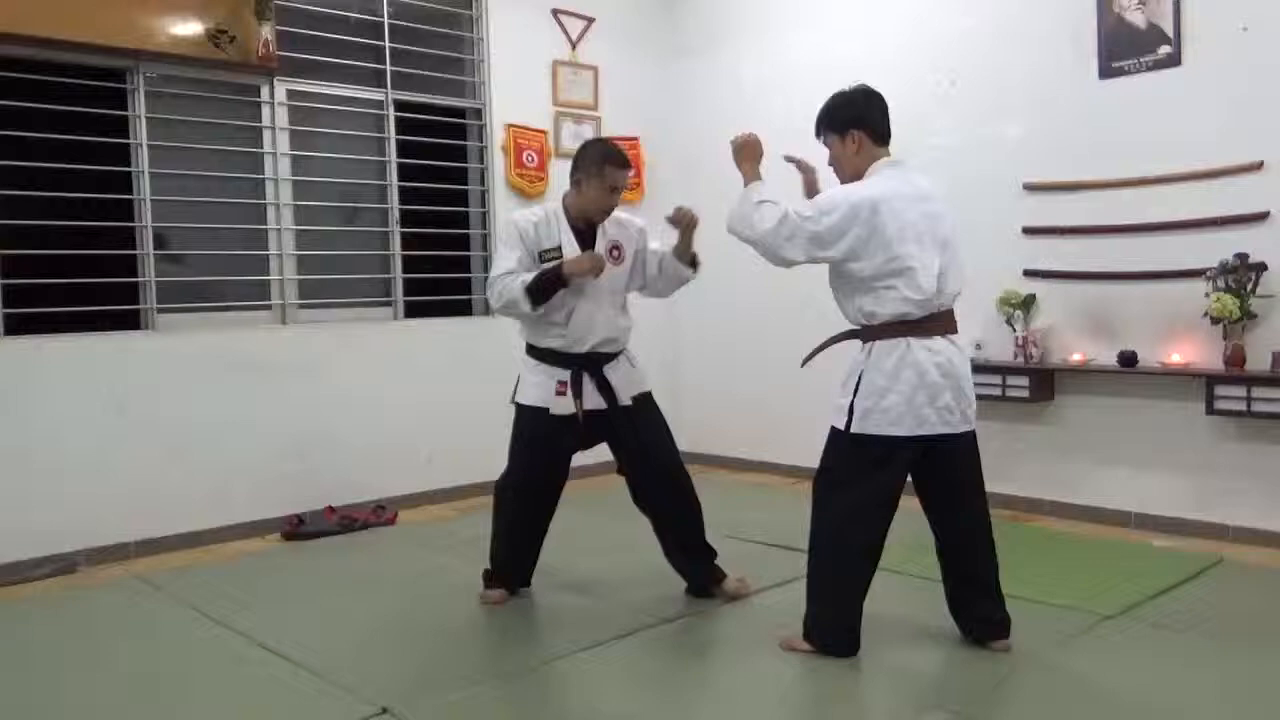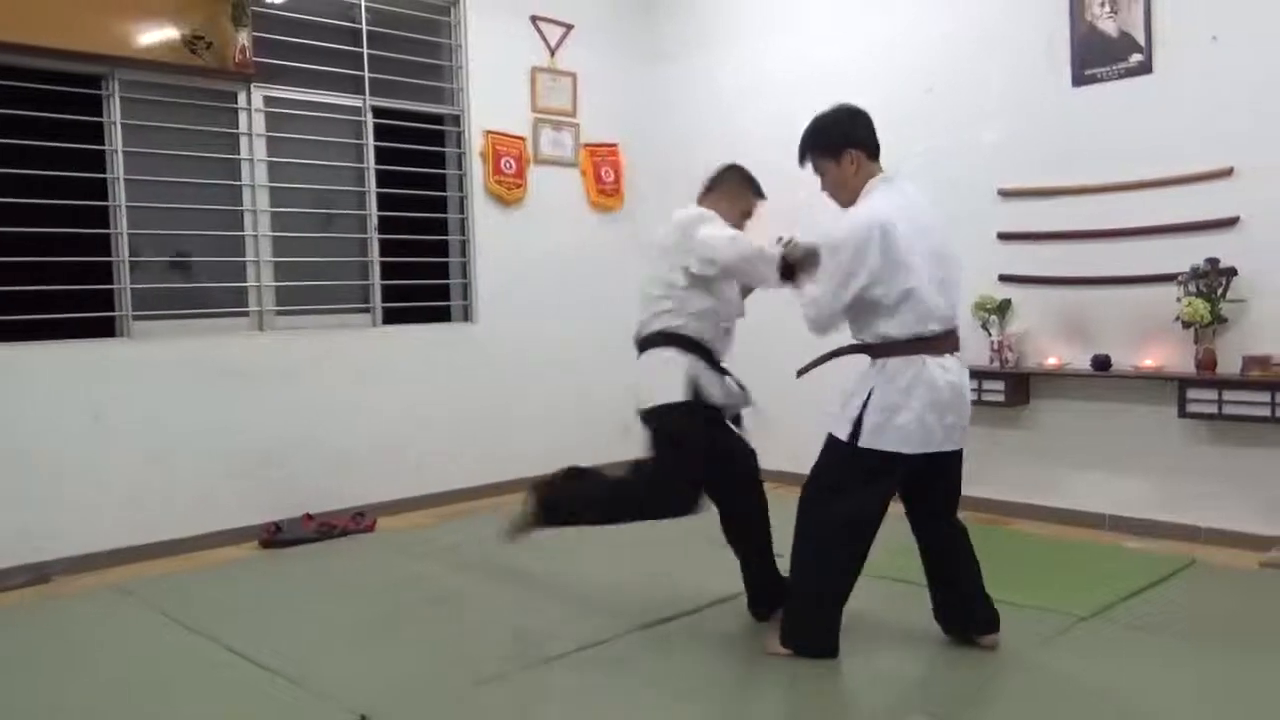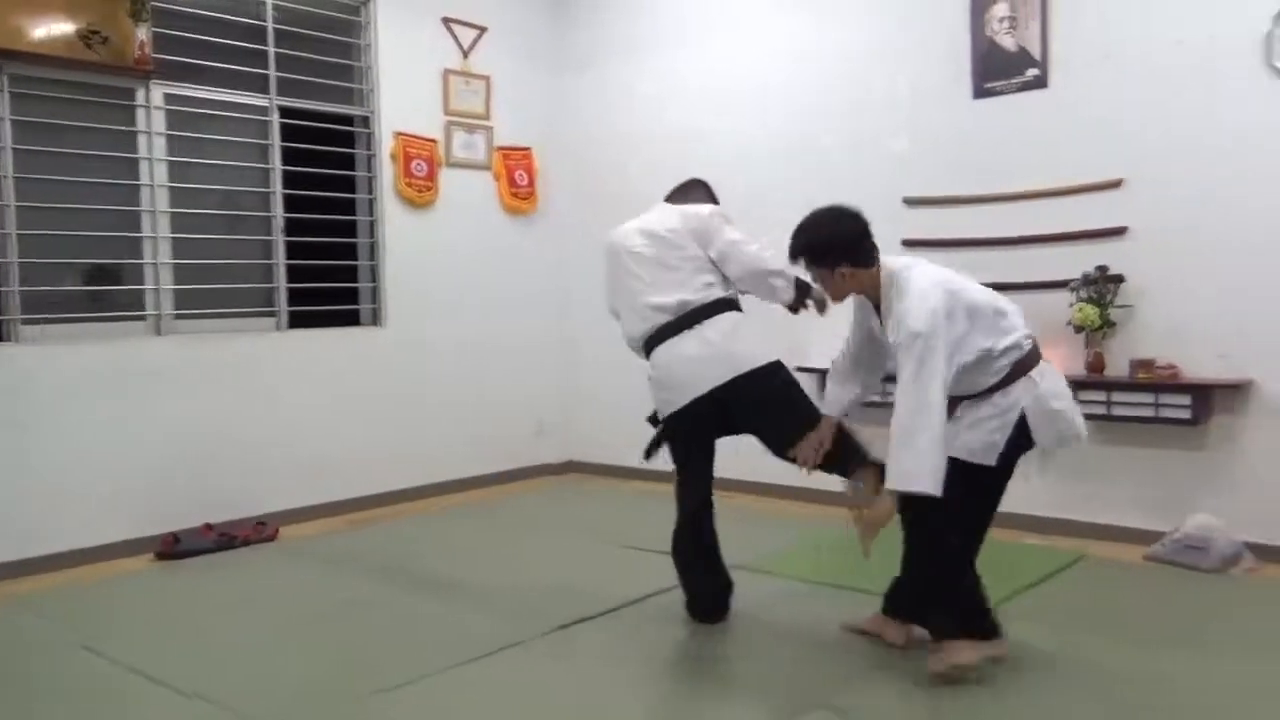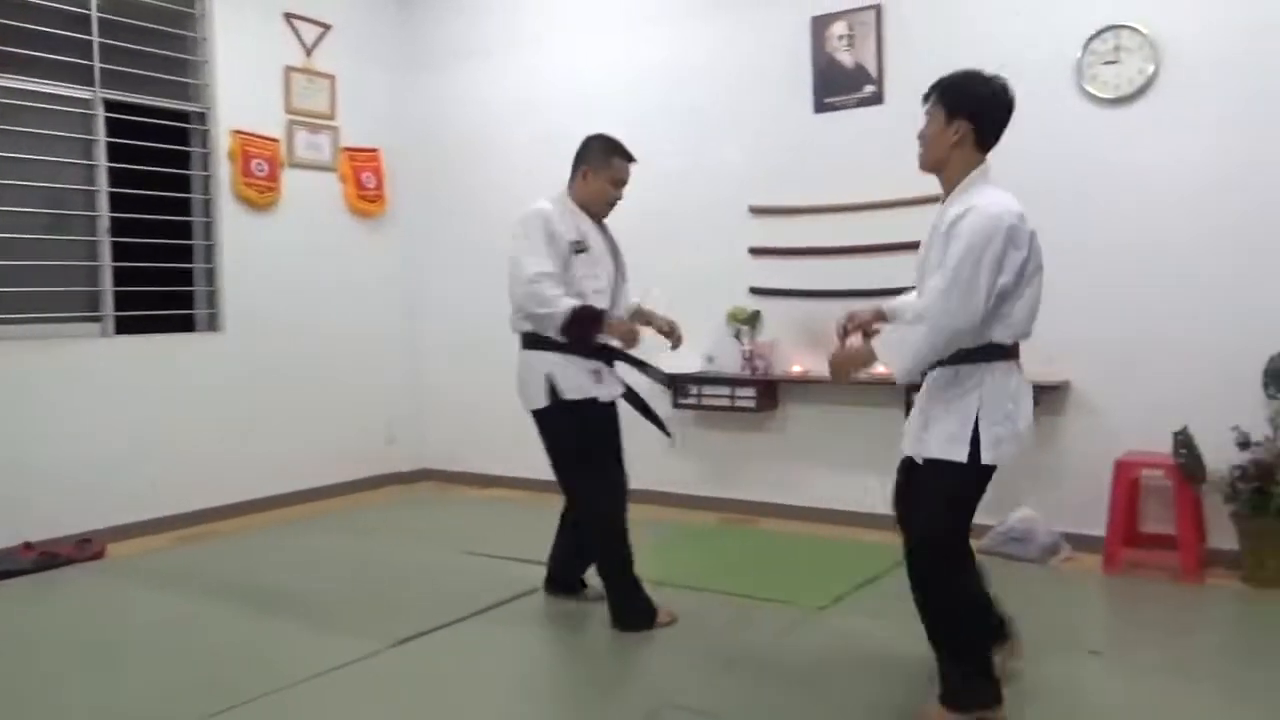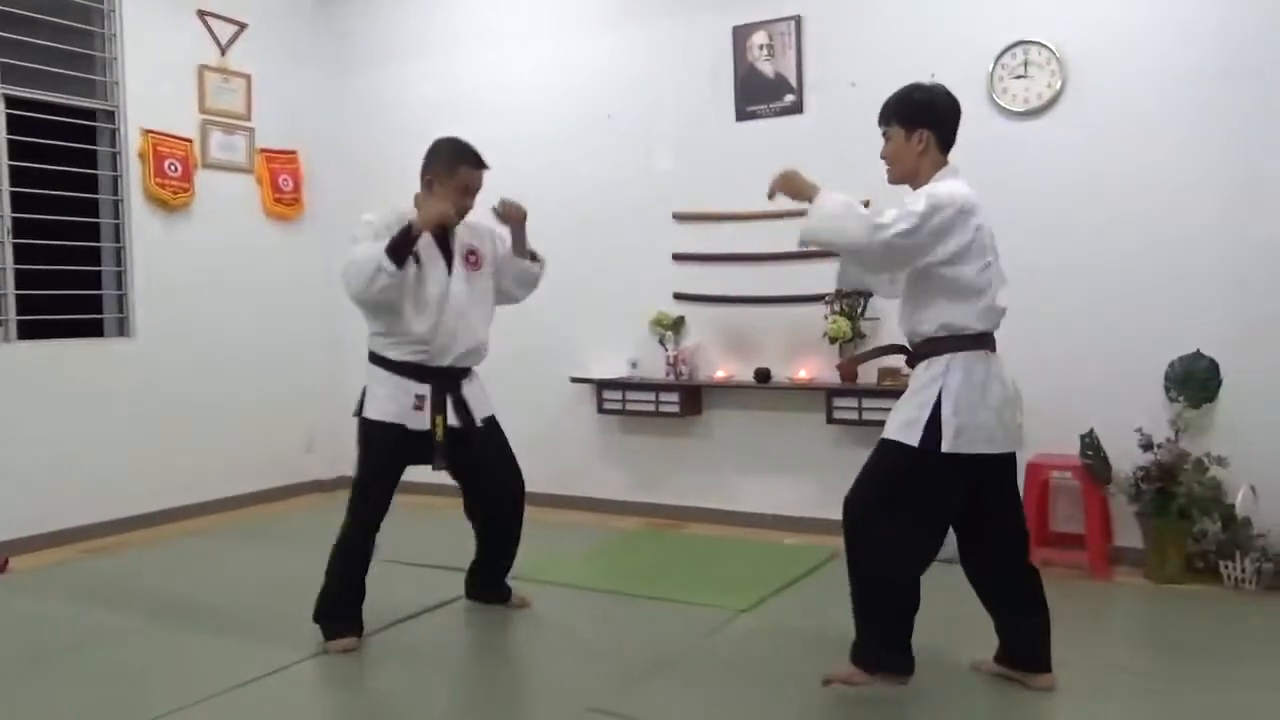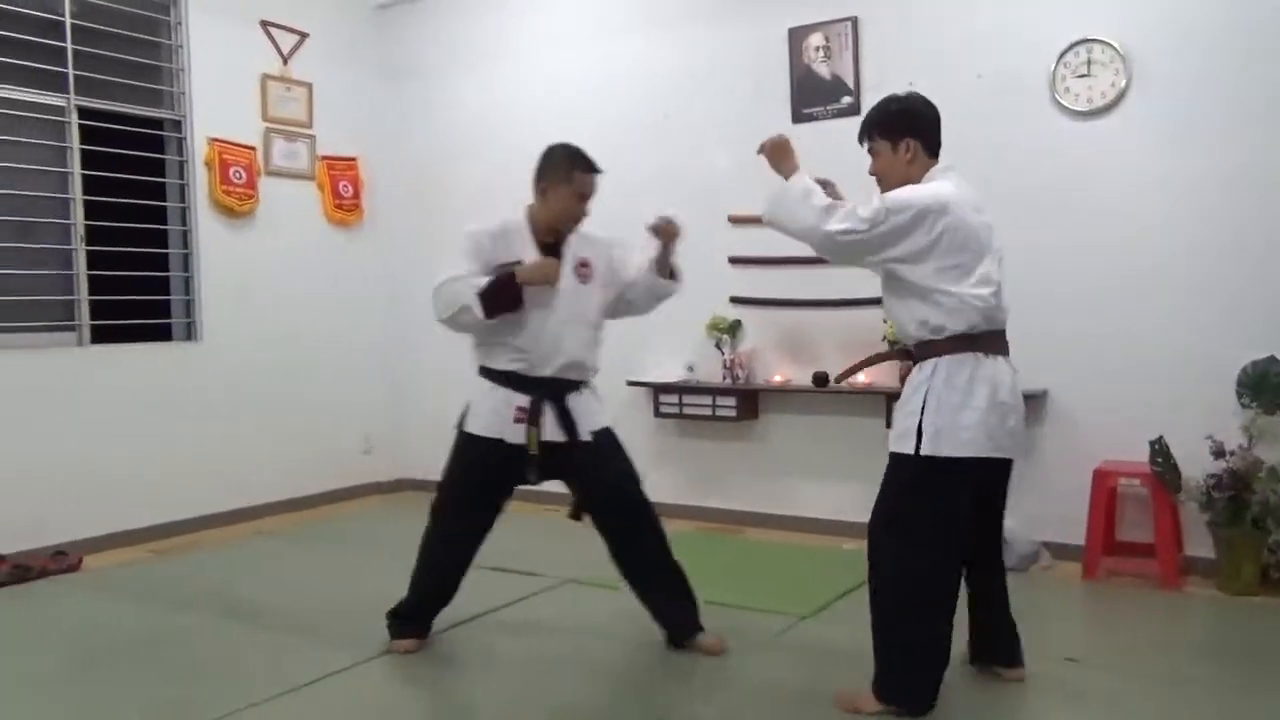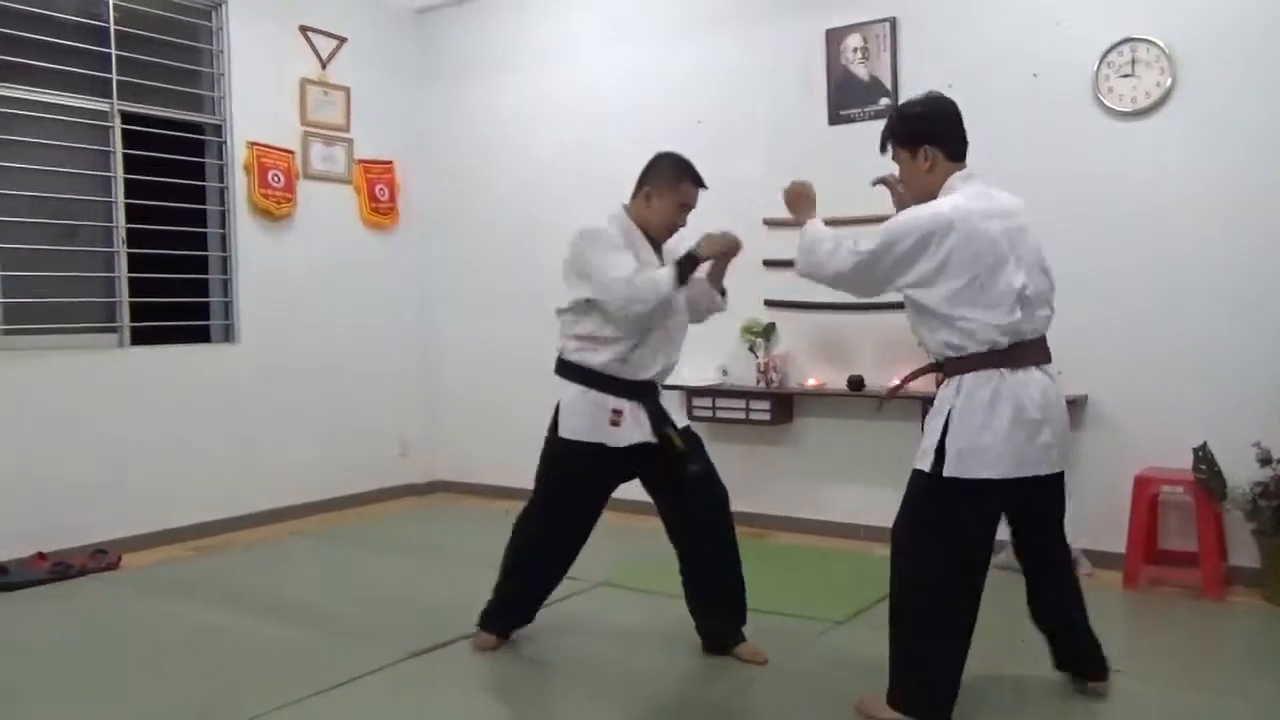
dt=0.5s
person 1, frame 1
left shoulder: (858, 202)
right shoulder: (920, 192)
left elbow: (774, 235)
left wrist: (752, 174)
right wrist: (817, 193)
left hip: (891, 369)
right hip: (942, 360)
left knee: (846, 502)
right knee: (958, 503)
left ankle: (830, 631)
right ankle: (988, 623)
person 1, frame 2
left shoulder: (861, 224)
right shoulder: (910, 206)
left elbow: (820, 314)
left wrist: (806, 280)
right wrist: (824, 268)
left hip: (899, 383)
right hip: (944, 376)
left knee: (831, 507)
right knee: (934, 508)
left ankle: (805, 633)
right ankle: (975, 621)
person 1, frame 3
left shoulder: (922, 307)
right shoulder: (875, 290)
left elbow: (918, 403)
right elbow: (860, 358)
left wrist: (894, 491)
right wrist: (827, 422)
left hip: (1012, 402)
right hip: (977, 397)
left knee: (939, 514)
right knee: (930, 508)
left ankle: (974, 633)
right ankle: (905, 613)
person 1, frame 4
left shoulder: (988, 215)
right shoulder: (962, 206)
left elbow: (952, 312)
left wrist: (873, 354)
right wrist: (883, 313)
left hip: (977, 393)
right hip: (955, 385)
left knee: (934, 539)
right knee: (919, 508)
right ankle: (991, 634)
person 1, frame 5
left shoulder: (947, 202)
right shoulder: (942, 204)
left elbow: (874, 238)
right elbow: (890, 268)
left wrist: (811, 197)
right wrist: (829, 214)
left hip: (953, 388)
right hip: (975, 386)
left knee: (878, 518)
right knee: (992, 532)
left ankle: (879, 657)
right ankle: (1027, 655)
person 1, frame 6
left shoulder: (922, 205)
right shoulder: (954, 202)
left elbow: (836, 233)
right elbow: (866, 238)
left wrist: (790, 173)
right wrist: (832, 200)
left hip: (951, 387)
right hip: (985, 384)
left knee: (905, 539)
right knee: (972, 530)
right ankle: (997, 650)
person 1, frame 7
left shoulder: (931, 222)
right shoulder: (1006, 208)
left elbow: (847, 268)
left wrist: (805, 218)
left hip: (980, 402)
right hip: (1034, 392)
left knee: (929, 553)
right knee: (1042, 542)
right ankle: (1084, 662)
person 2, frame 1
left shoulder: (626, 231)
right shoulder: (528, 227)
left elbow: (662, 279)
right elbow: (503, 293)
left wrist: (685, 241)
right wrist: (561, 275)
left hip: (613, 378)
right hip: (550, 381)
left knee: (663, 473)
right knee: (525, 484)
left ankle: (704, 573)
right ankle: (506, 574)
person 2, frame 2
left shoulder: (699, 242)
right shoulder: (696, 225)
left elbow: (718, 307)
right elbow: (739, 255)
left wrist: (764, 269)
right wrist: (790, 263)
left hip: (694, 383)
right hip: (678, 376)
left knee: (740, 481)
right knee: (676, 488)
left ankle: (770, 596)
right ankle: (553, 499)
person 2, frame 3
left shoulder: (616, 243)
right shoulder: (702, 219)
left elbow: (630, 321)
right elbow: (756, 267)
right wrist: (805, 292)
left hip: (672, 371)
right hip: (727, 350)
left knee: (694, 495)
right knee: (811, 434)
left ankle: (707, 599)
person 2, frame 4
left shoulder: (594, 230)
right shoulder: (542, 220)
right elbow: (534, 295)
left wrist: (641, 317)
right wrist: (602, 324)
left hip: (585, 373)
right hip: (558, 375)
left knee: (593, 483)
right knee: (601, 488)
left ankle: (565, 575)
right ankle: (631, 607)
person 2, frame 5
left shoulder: (479, 236)
right shoulder: (383, 229)
left elbow: (516, 286)
right elbow: (362, 286)
left wrist: (518, 238)
right wrist: (417, 230)
left hip: (459, 392)
right hip: (396, 393)
left knee: (504, 490)
right knee: (367, 507)
left ankle: (487, 582)
right ankle: (340, 617)
person 2, frame 6
left shoulder: (596, 249)
right shoulder: (488, 242)
left elbow: (639, 297)
right elbow: (450, 307)
left wrist: (663, 253)
right wrist: (515, 280)
left hip: (571, 407)
right hip: (502, 406)
left knee: (626, 508)
right knee: (457, 517)
left ankle: (682, 622)
right ankle: (412, 620)
person 2, frame 7
left shoulder: (660, 253)
right shoulder: (598, 239)
left elbow: (695, 309)
right elbow: (637, 297)
left wrist: (716, 268)
right wrist: (697, 260)
left hip: (650, 406)
right hip: (590, 406)
left knee: (704, 509)
right knee: (554, 519)
left ankle: (723, 630)
right ankle: (503, 616)
